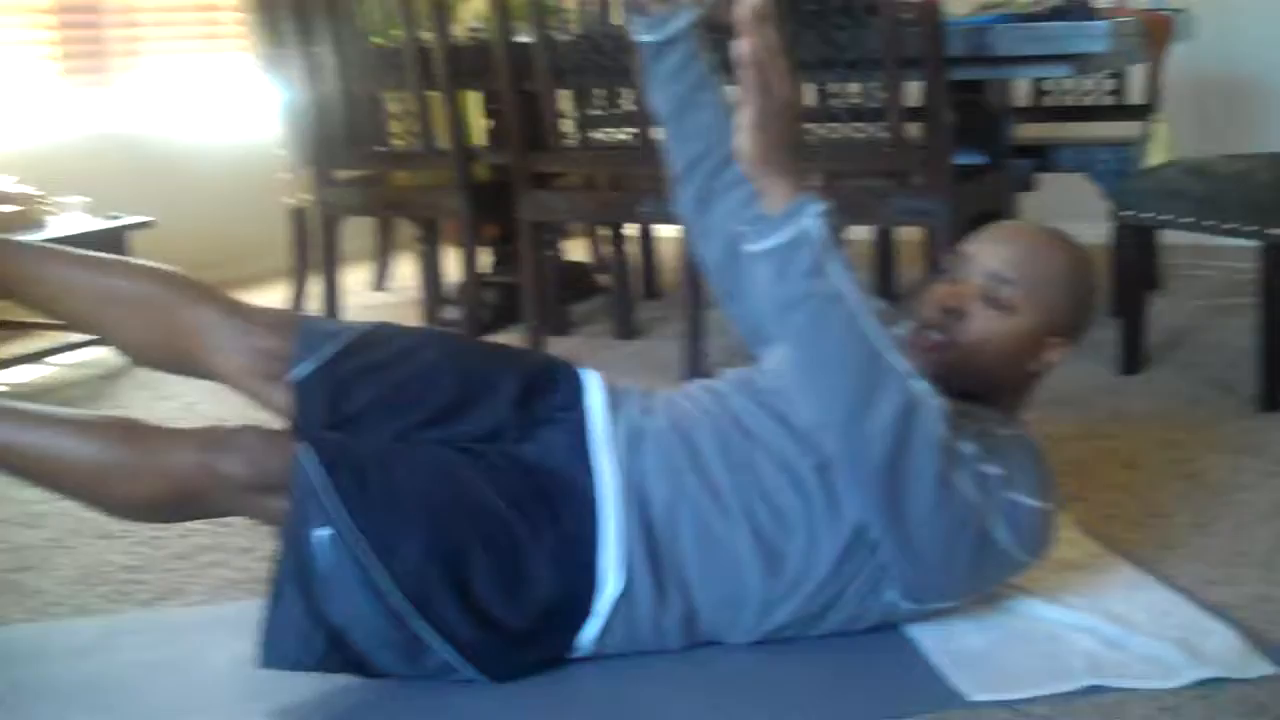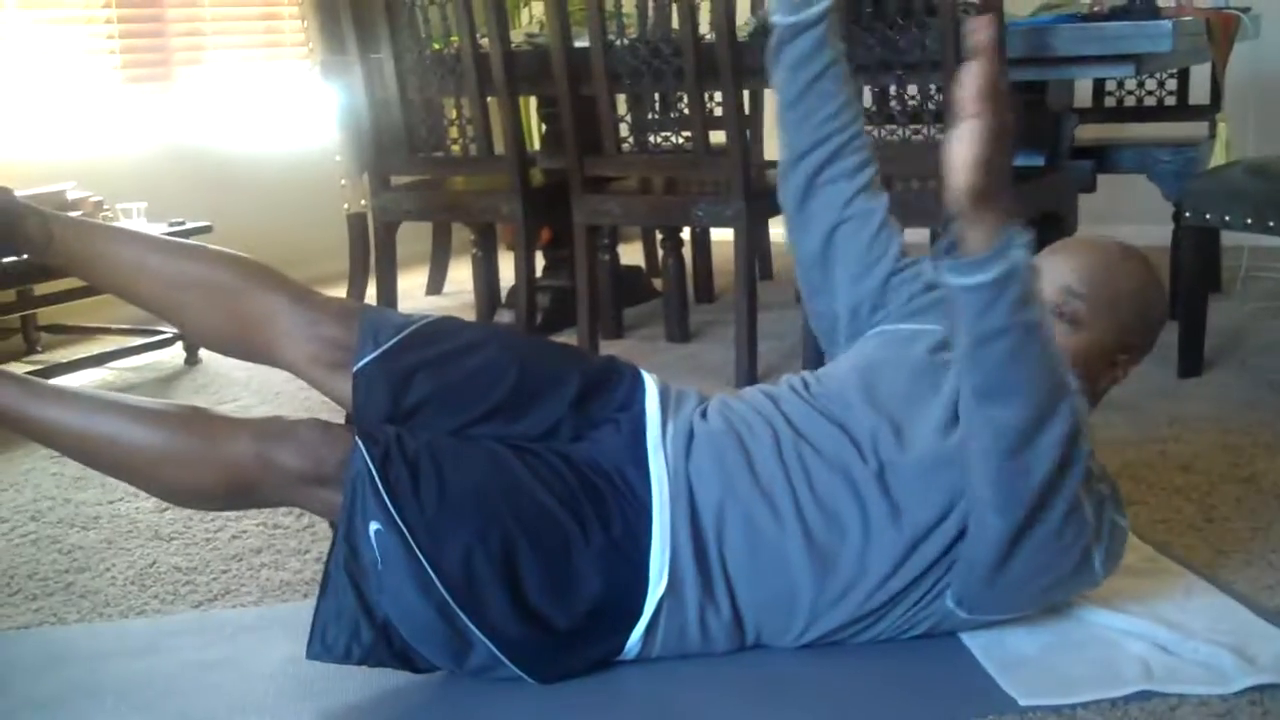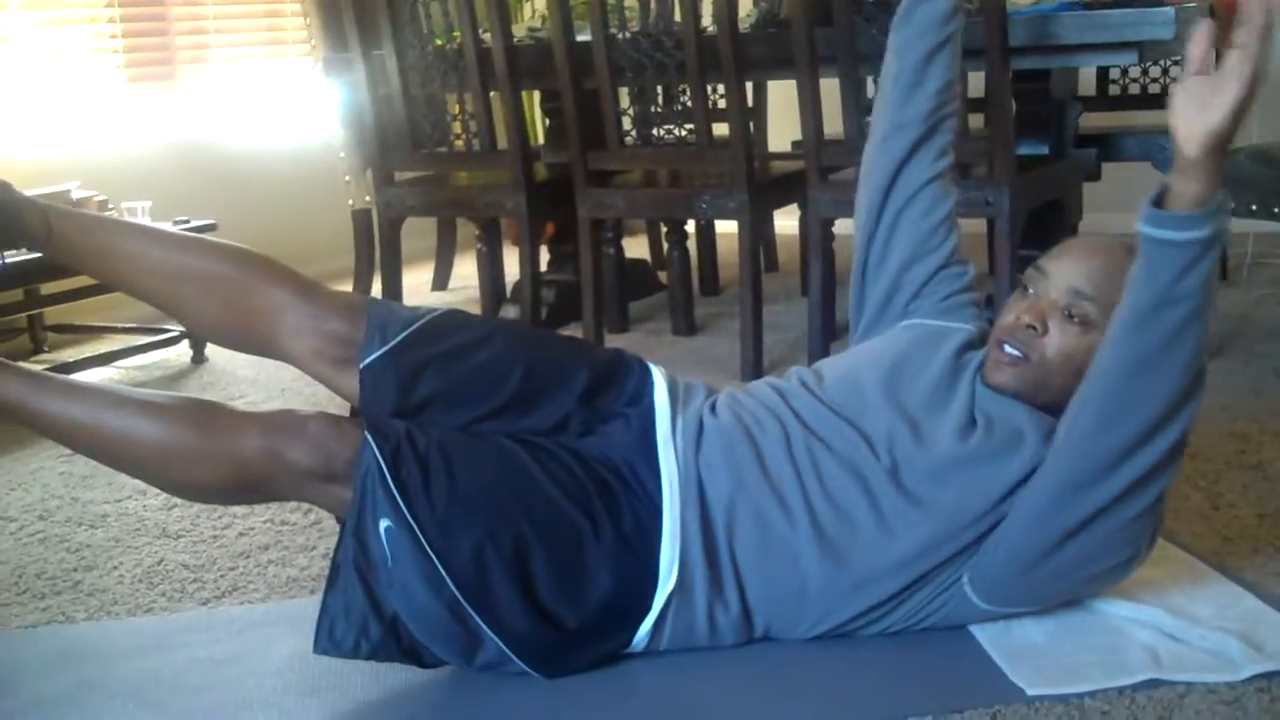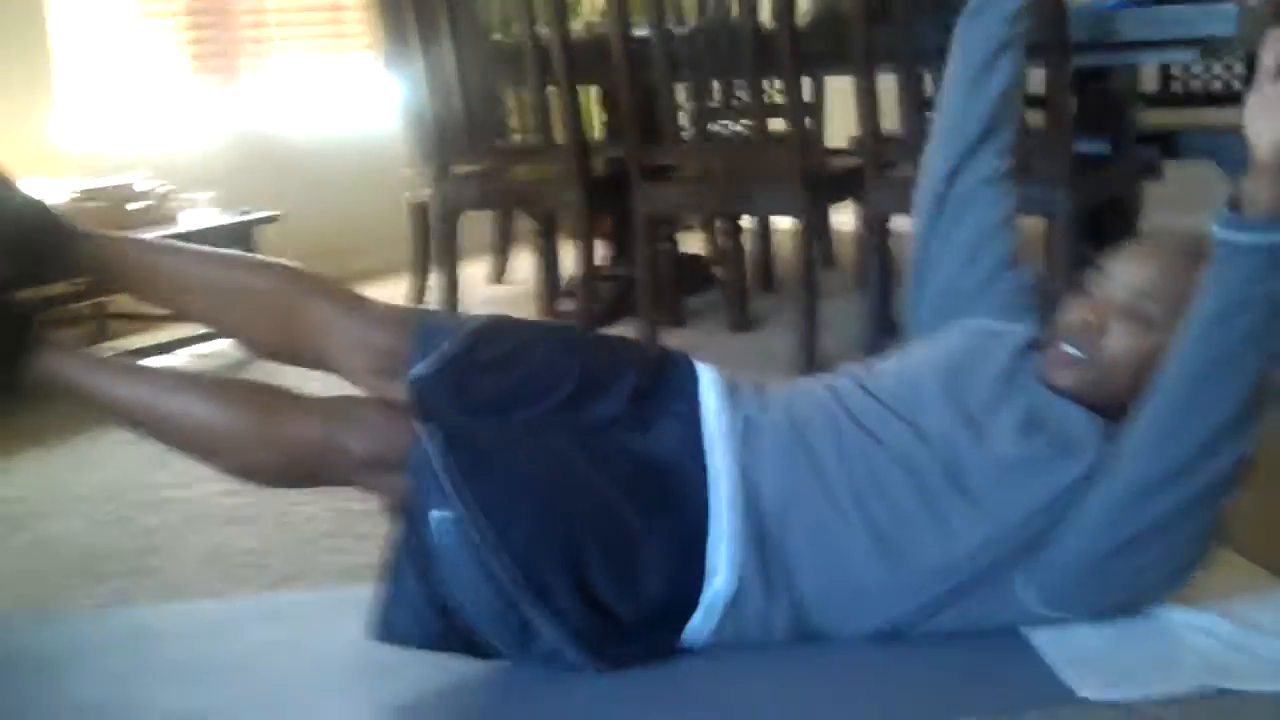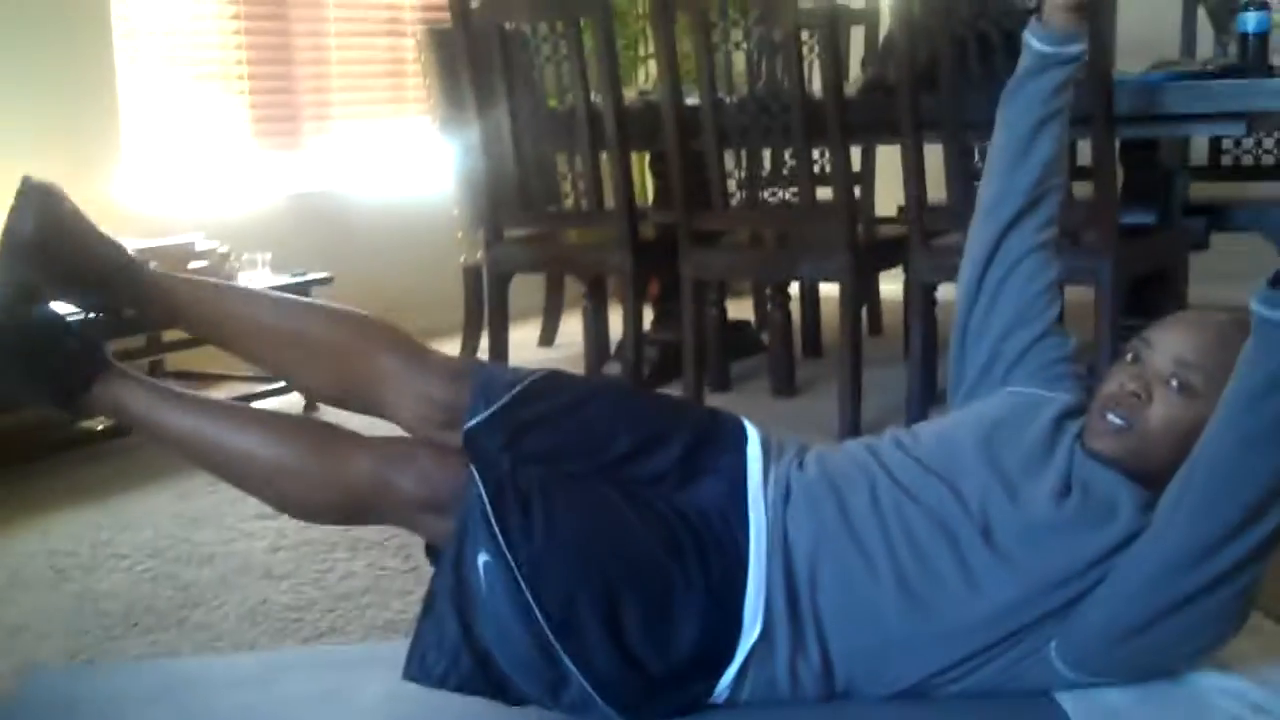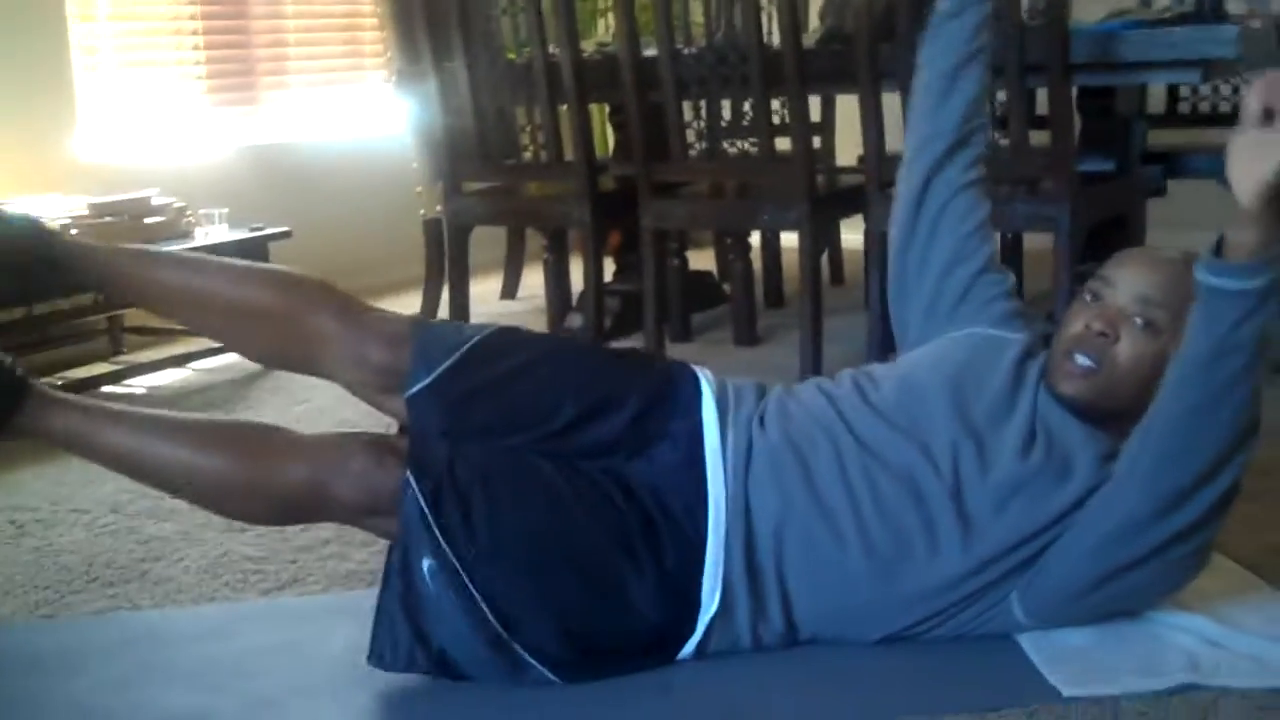
dt=0.5s
person 1, frame 1
left shoulder: (992, 508)
right shoulder: (886, 352)
left elbow: (880, 442)
right elbow: (725, 211)
left wrist: (783, 189)
left hip: (585, 562)
right hip: (584, 418)
left knee: (238, 467)
right knee: (246, 342)
person 1, frame 2
left shoulder: (1065, 525)
right shoulder: (925, 327)
left elbow: (1019, 433)
right elbow: (828, 188)
left wrist: (980, 221)
left hip: (628, 566)
right hip: (640, 425)
left knee: (288, 459)
right knee: (308, 331)
person 1, frame 3
left shoulder: (1066, 517)
right shoulder: (946, 328)
left elbow: (1143, 403)
right elbow: (906, 163)
left hip: (637, 558)
right hip: (646, 415)
left knee: (299, 453)
right knee: (313, 324)
person 1, frame 4
left shoulder: (1111, 522)
right shoulder: (1002, 330)
right elbow: (963, 174)
left hip: (686, 559)
right hip: (689, 411)
left knee: (359, 437)
right knee: (357, 334)
person 1, frame 5
left shoulder: (1150, 586)
right shoulder: (1047, 401)
right elbow: (1010, 238)
left hip: (721, 607)
right hip: (740, 473)
left knee: (406, 479)
right knee: (412, 382)
right ankle: (120, 276)
person 1, frame 6
left shoulder: (1113, 520)
right shoulder: (994, 343)
right elbow: (938, 175)
left hip: (684, 570)
right hip: (693, 422)
left knee: (345, 474)
right knee: (354, 340)
